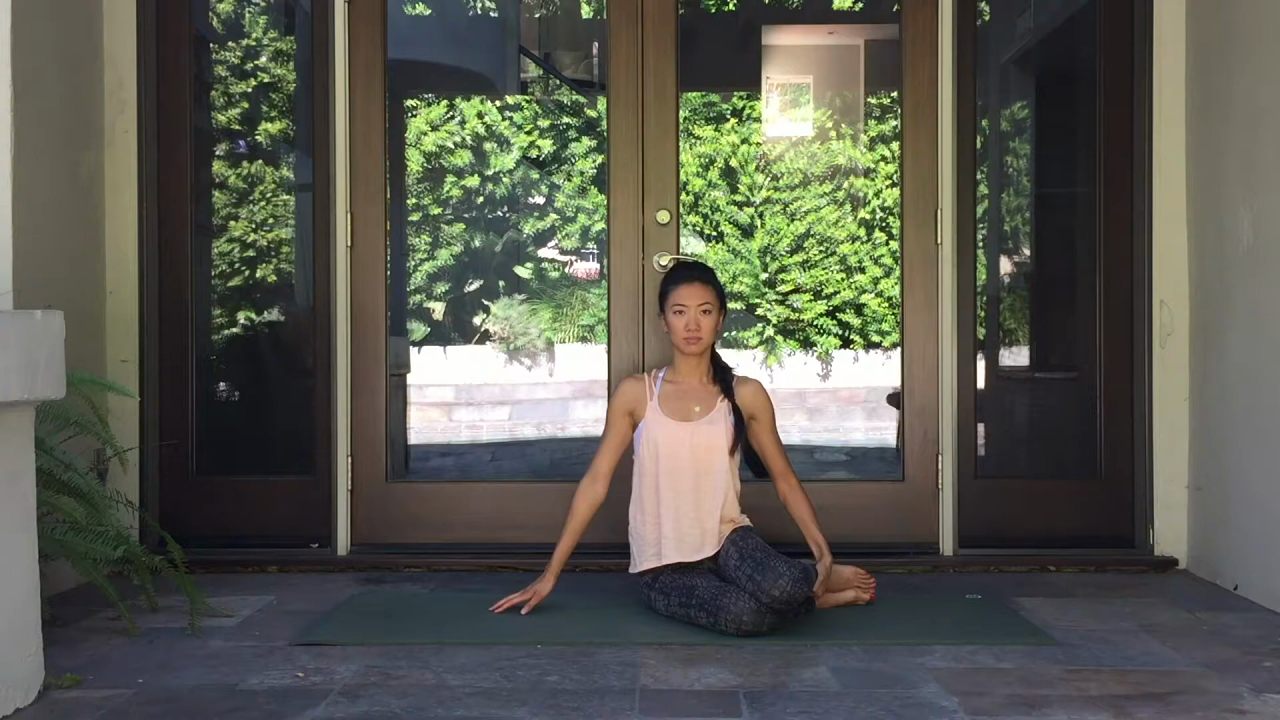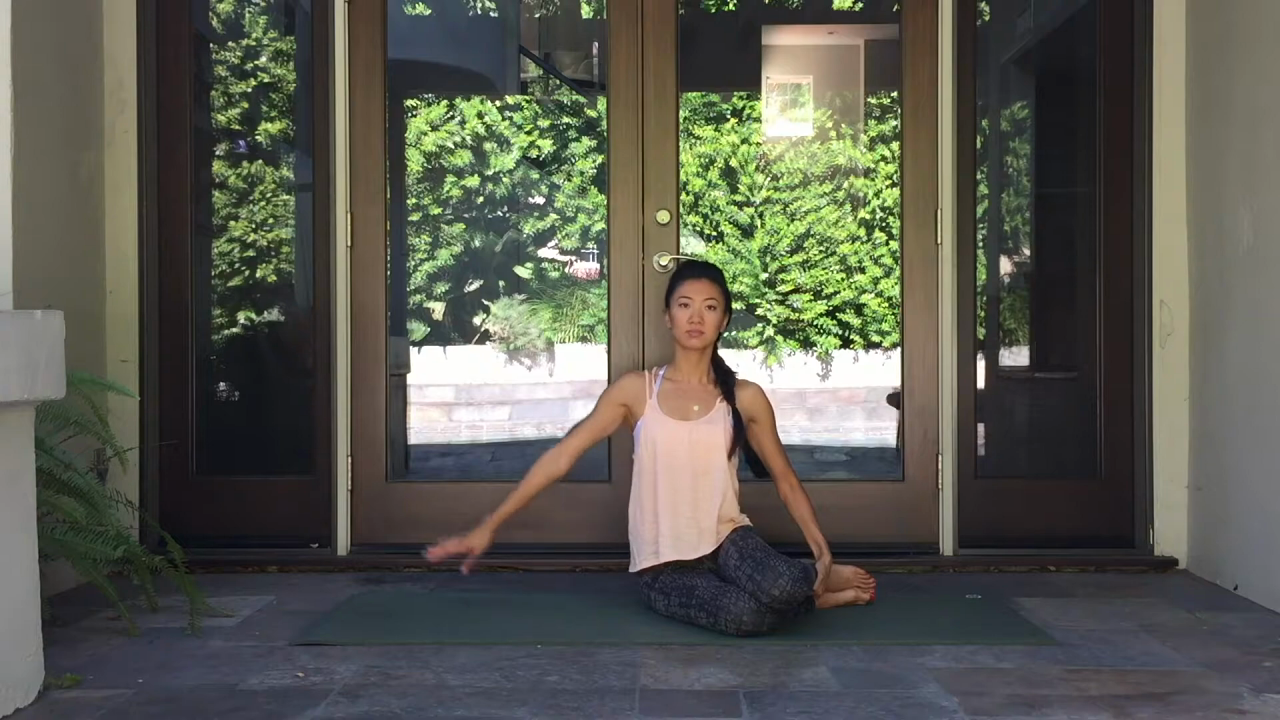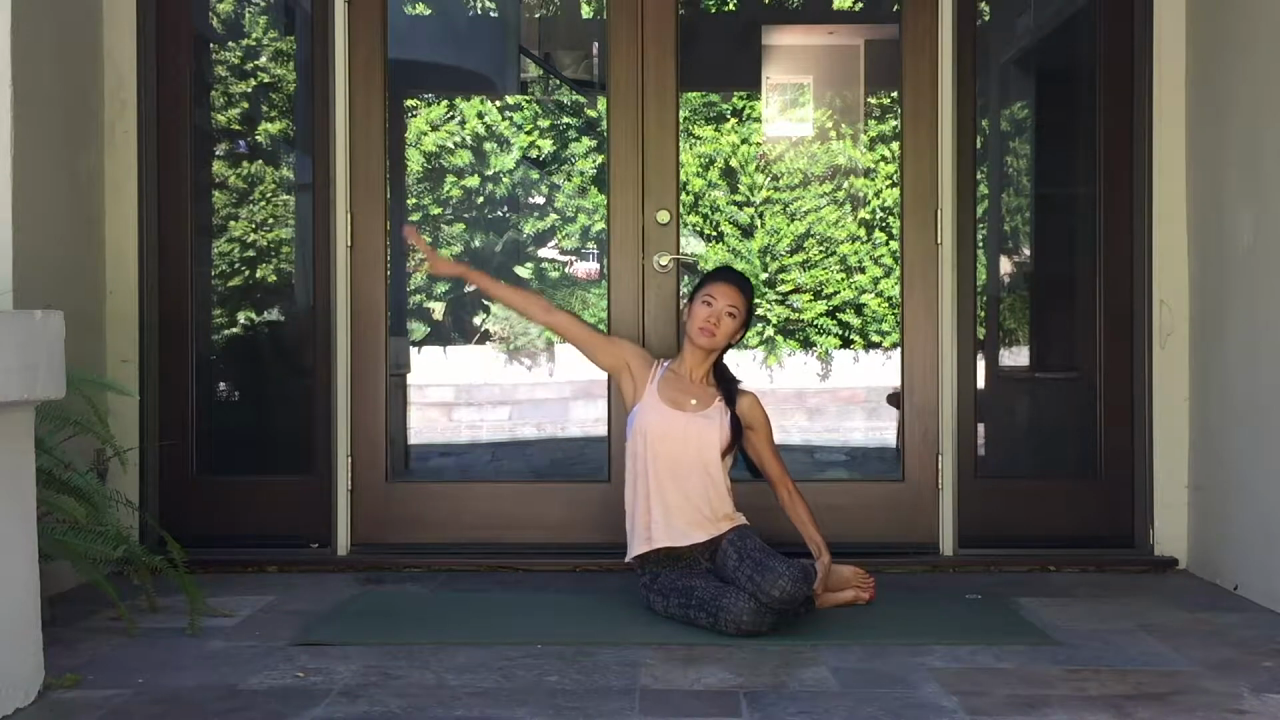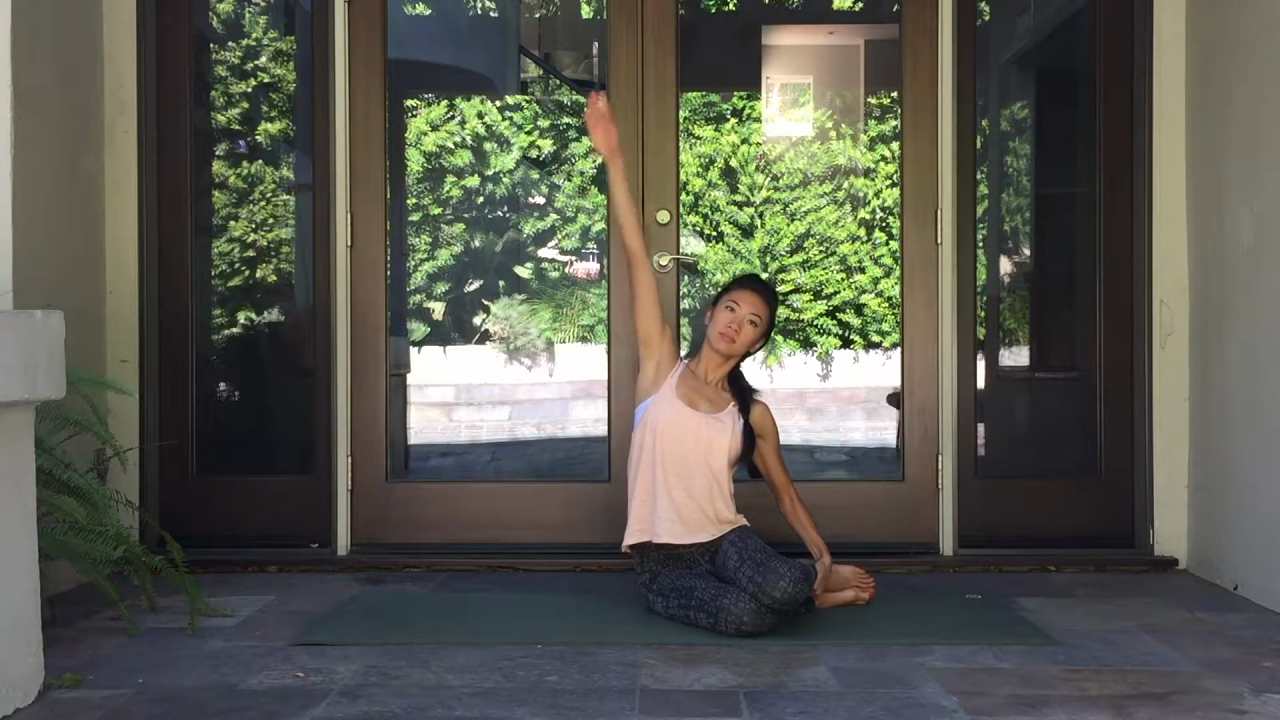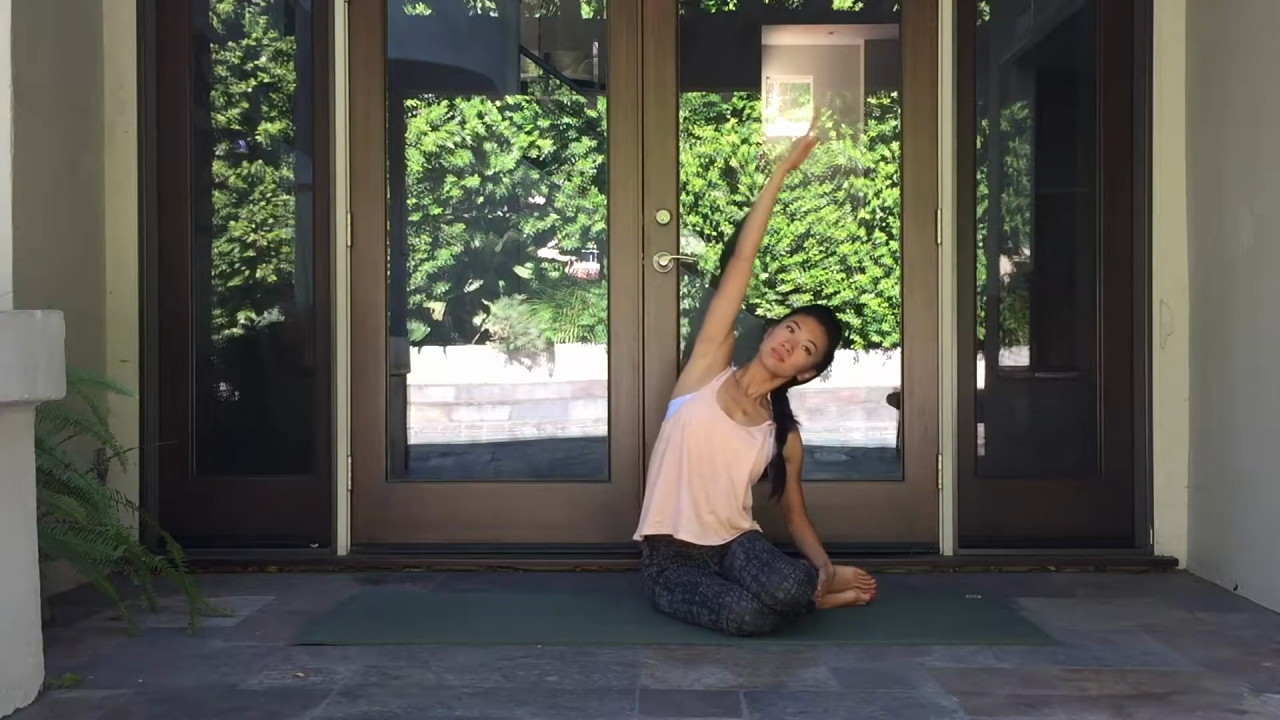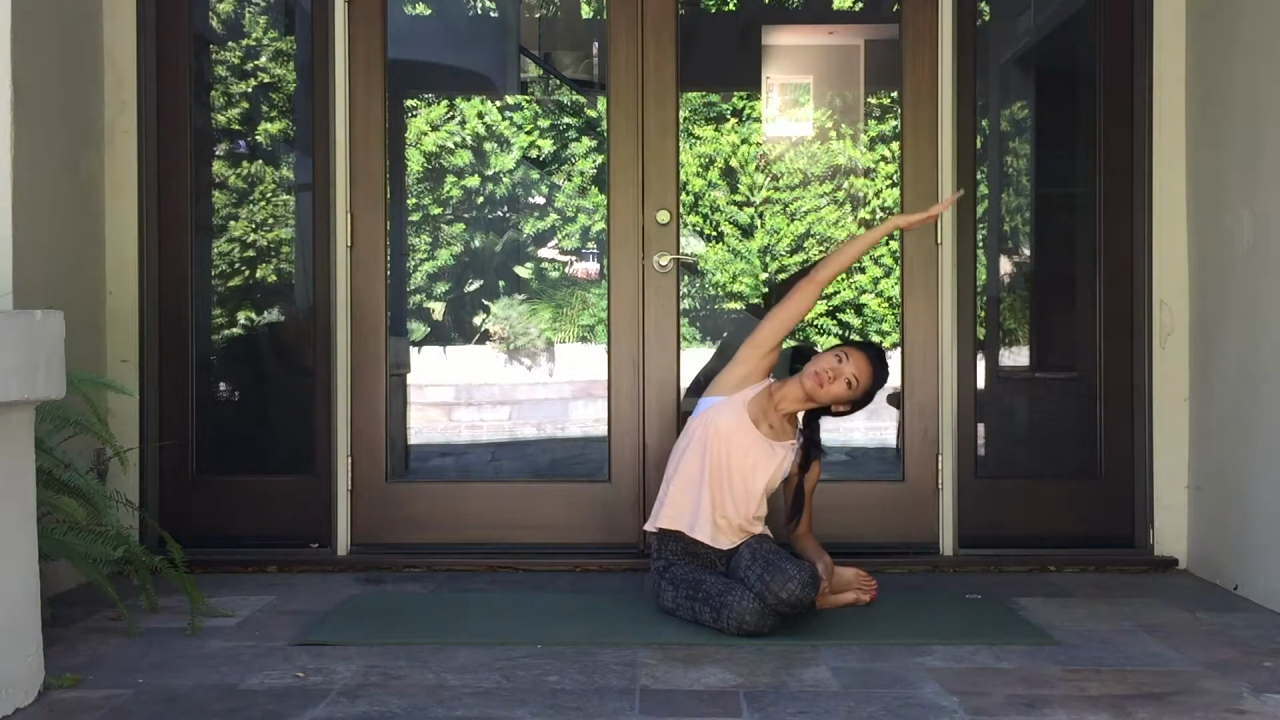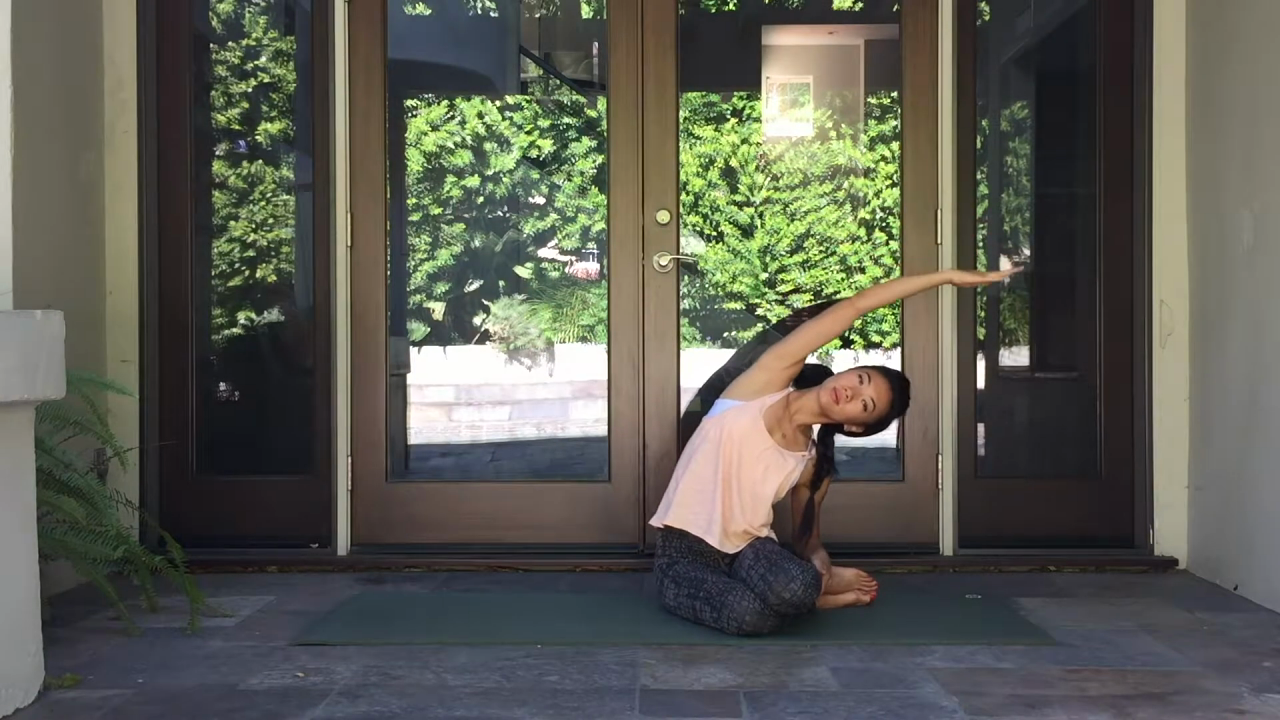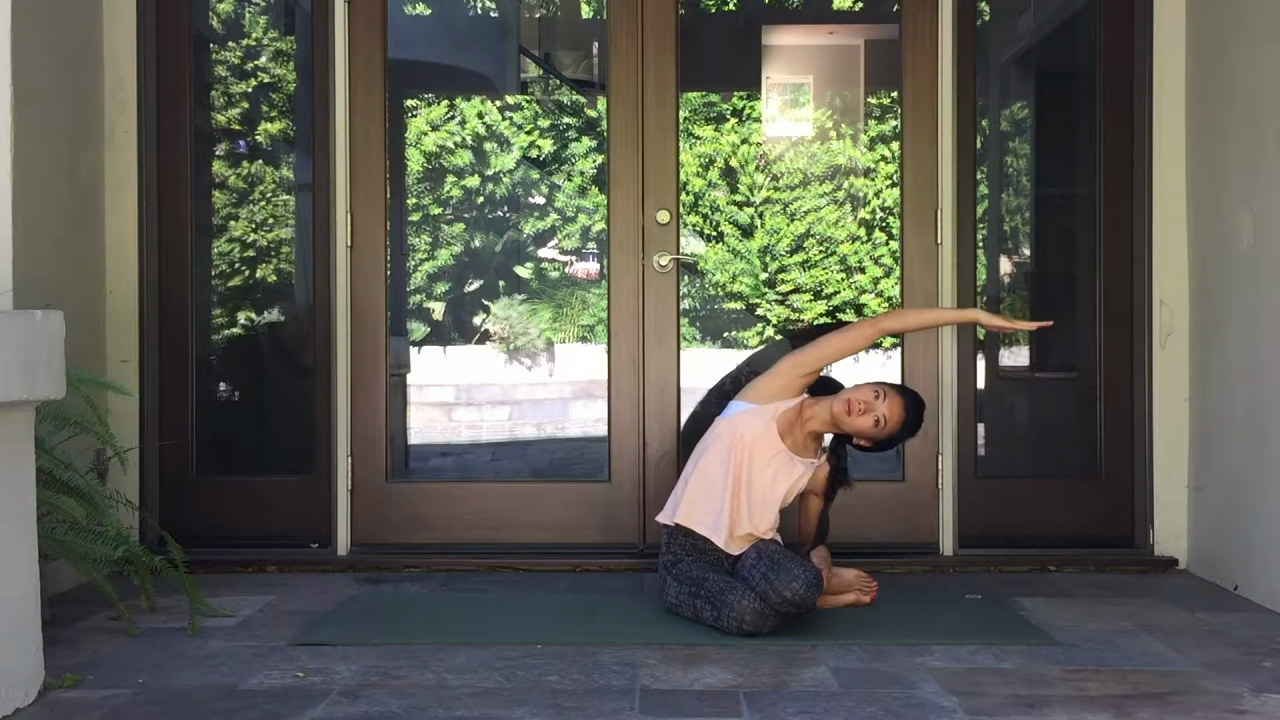
dt=0.5s
person 1, frame 1
left shoulder: (746, 394)
right shoulder: (635, 393)
left elbow: (784, 479)
right elbow: (595, 482)
left wrist: (823, 553)
right wrist: (551, 573)
left hip: (728, 541)
right hip: (663, 568)
left knee: (783, 587)
right knee: (745, 616)
left ankle: (819, 578)
right ankle: (816, 593)
person 1, frame 2
left shoulder: (745, 397)
right shoulder: (636, 389)
left elbow: (784, 479)
right elbow: (560, 457)
left wrist: (823, 553)
right wrist: (488, 527)
left hip: (727, 541)
right hip: (661, 566)
left knee: (782, 587)
right knee: (744, 615)
left ankle: (816, 579)
right ankle: (817, 594)
person 1, frame 3
left shoulder: (742, 407)
right shoulder: (639, 370)
left elbow: (782, 484)
right elbow: (556, 318)
left wrist: (822, 557)
right wrist: (462, 270)
left hip: (724, 538)
right hip: (660, 559)
left knee: (783, 588)
right knee: (739, 617)
left ankle: (820, 577)
person 1, frame 4
left shoulder: (753, 414)
right shoulder: (662, 366)
left elbow: (783, 490)
right elbow: (637, 256)
left wrist: (824, 559)
right wrist: (612, 158)
left hip: (725, 539)
right hip: (662, 559)
left knee: (782, 589)
right knee: (743, 617)
left ankle: (815, 581)
right ankle: (809, 590)
person 1, frame 5
left shoulder: (785, 438)
right shoulder: (711, 364)
left elbow: (796, 516)
right elbow: (740, 261)
left wrist: (827, 567)
right wrist: (780, 173)
left hip: (734, 543)
right hip: (671, 554)
left knee: (790, 586)
right knee: (747, 616)
left ankle: (818, 585)
right ankle: (815, 592)
person 1, frame 6
left shoulder: (803, 456)
right shoulder: (748, 375)
left elbow: (801, 532)
right elbow: (815, 282)
left wrist: (824, 565)
right wrist: (896, 223)
left hip: (742, 546)
right hip: (678, 551)
left knee: (794, 588)
right knee: (747, 615)
left ankle: (815, 586)
right ankle: (815, 593)
person 1, frame 7
left shoulder: (812, 465)
right shoulder: (770, 379)
left elbow: (807, 538)
right elbow: (853, 307)
left wrist: (820, 565)
right wrist: (948, 276)
left hip: (747, 548)
right hip: (683, 547)
left knee: (797, 589)
right knee: (749, 616)
right ankle: (819, 592)
person 1, frame 8
left shoulder: (819, 472)
right shoulder: (784, 385)
left elbow: (808, 540)
right elbow: (879, 326)
left wrist: (818, 559)
right wrist: (975, 315)
left hip: (750, 550)
right hip: (688, 548)
left knee: (798, 586)
right knee: (748, 615)
right ankle: (817, 591)
